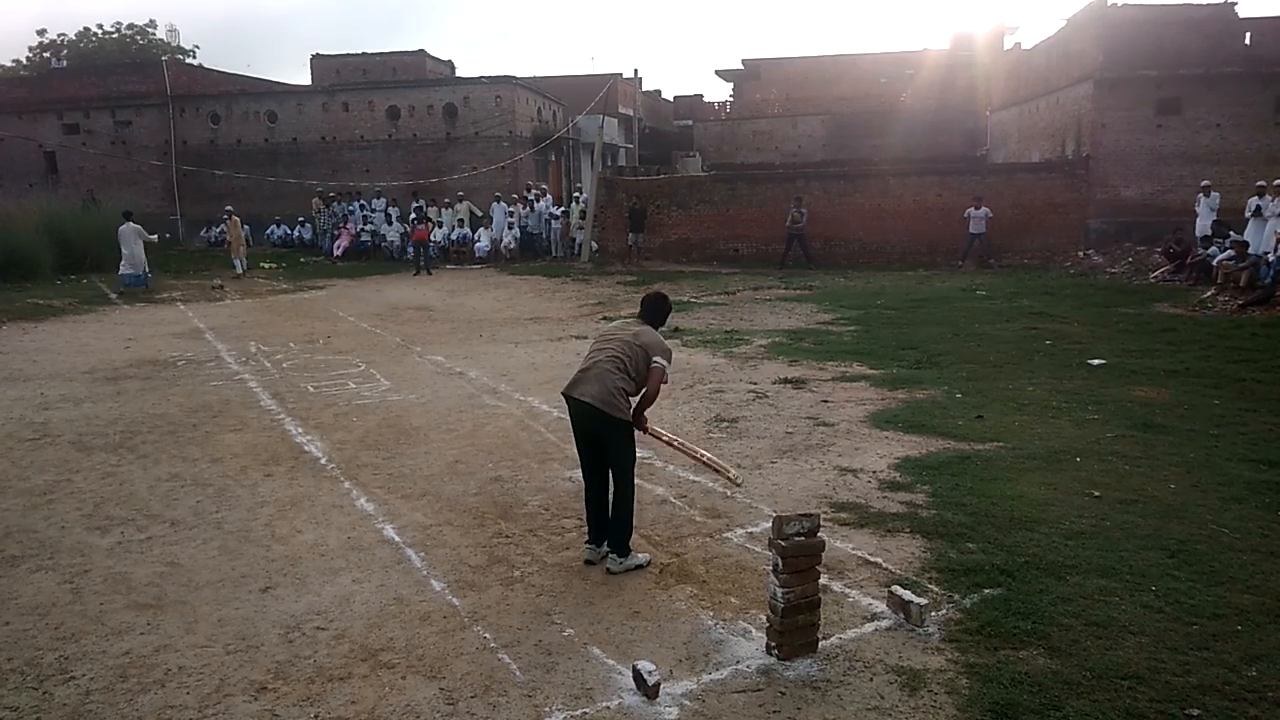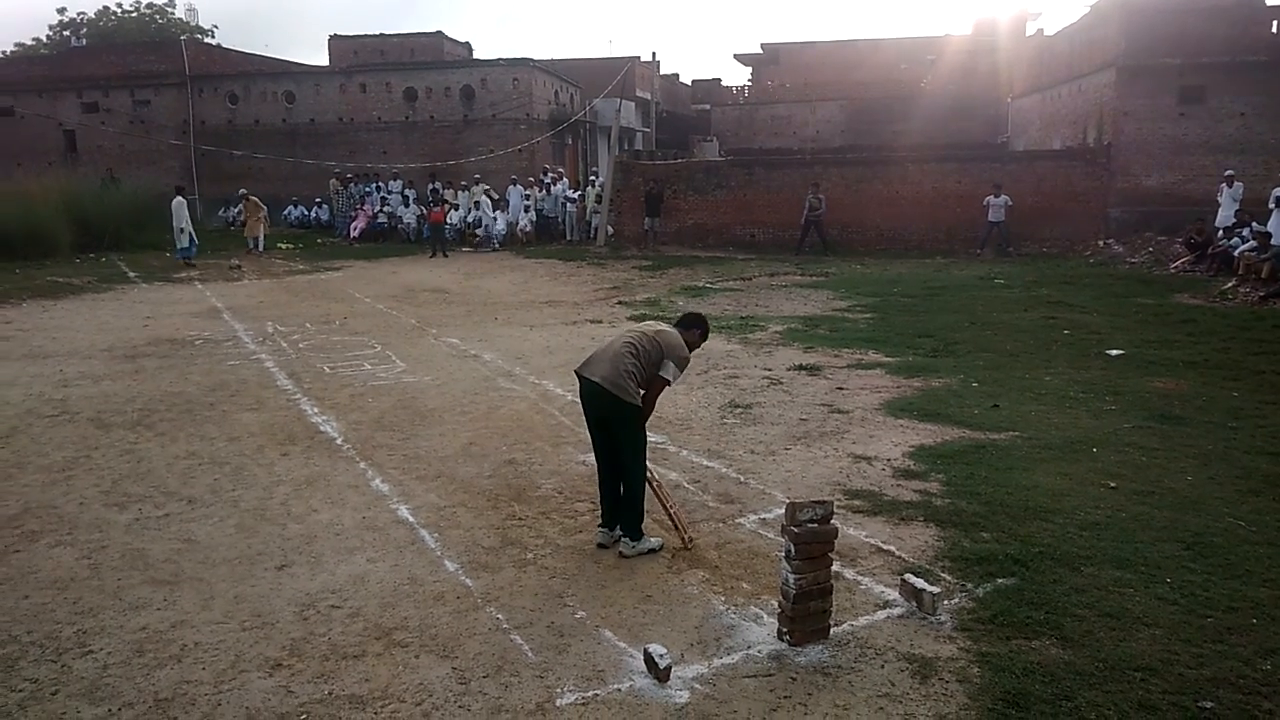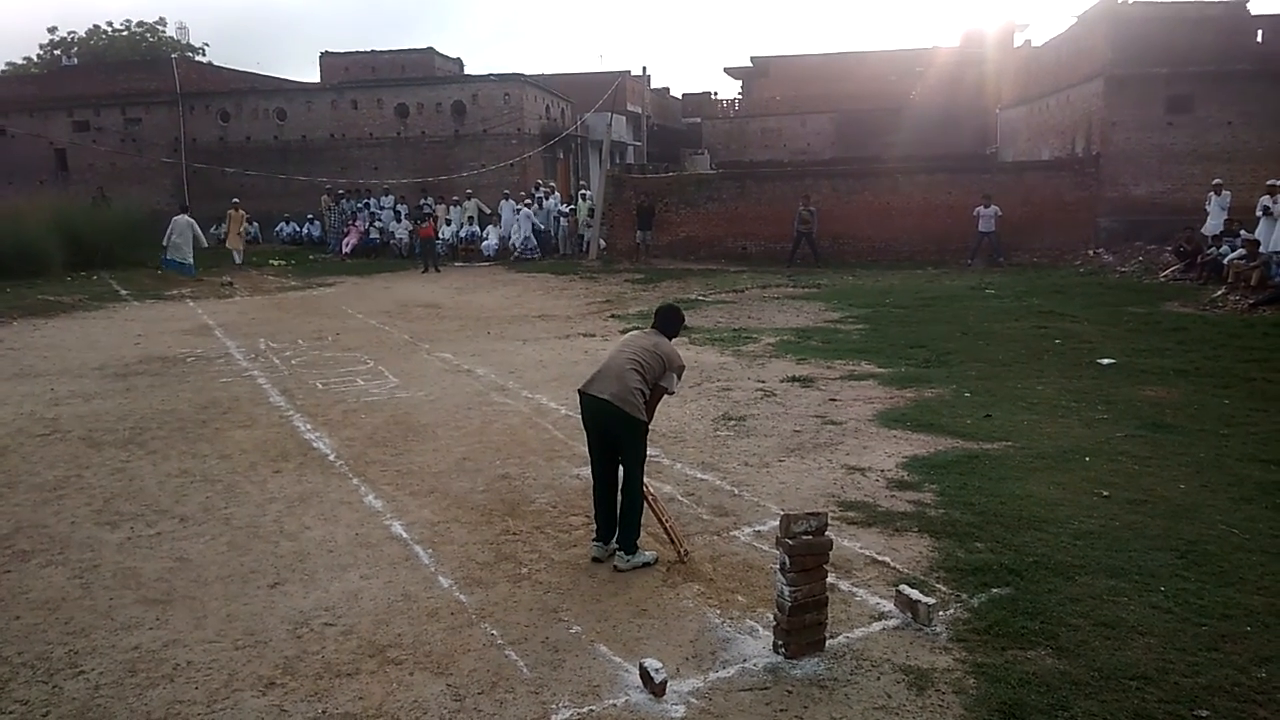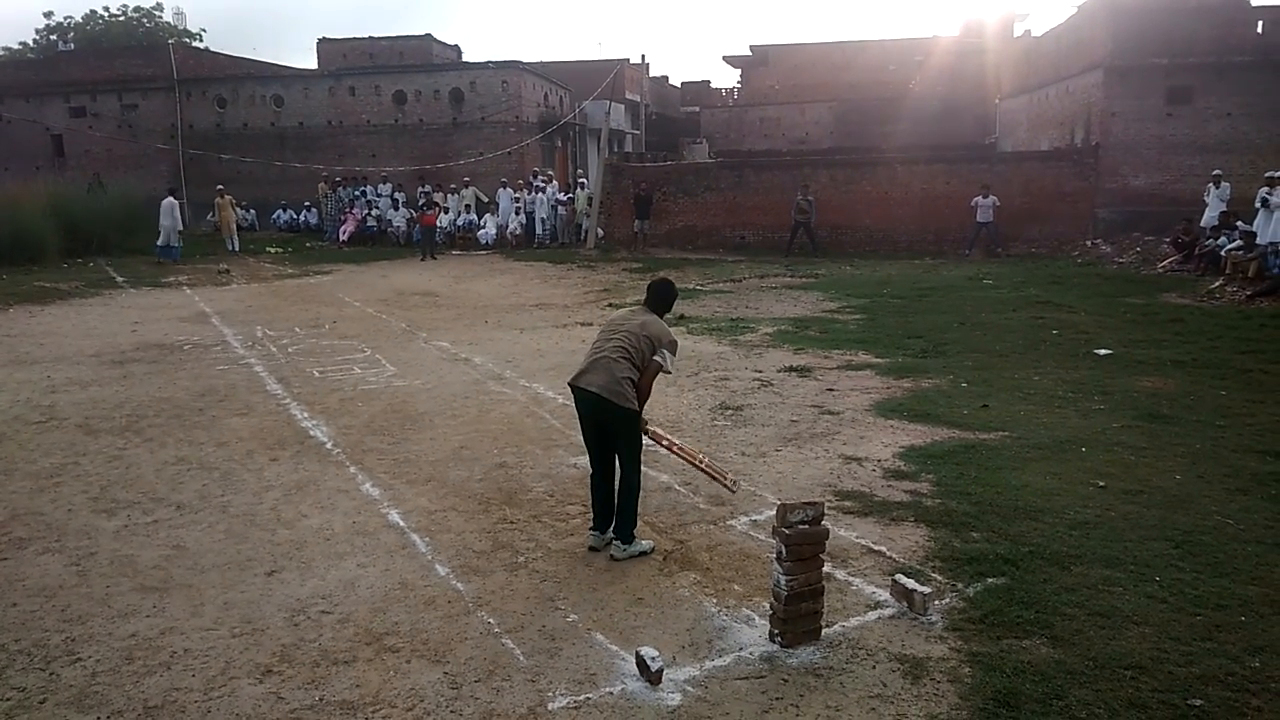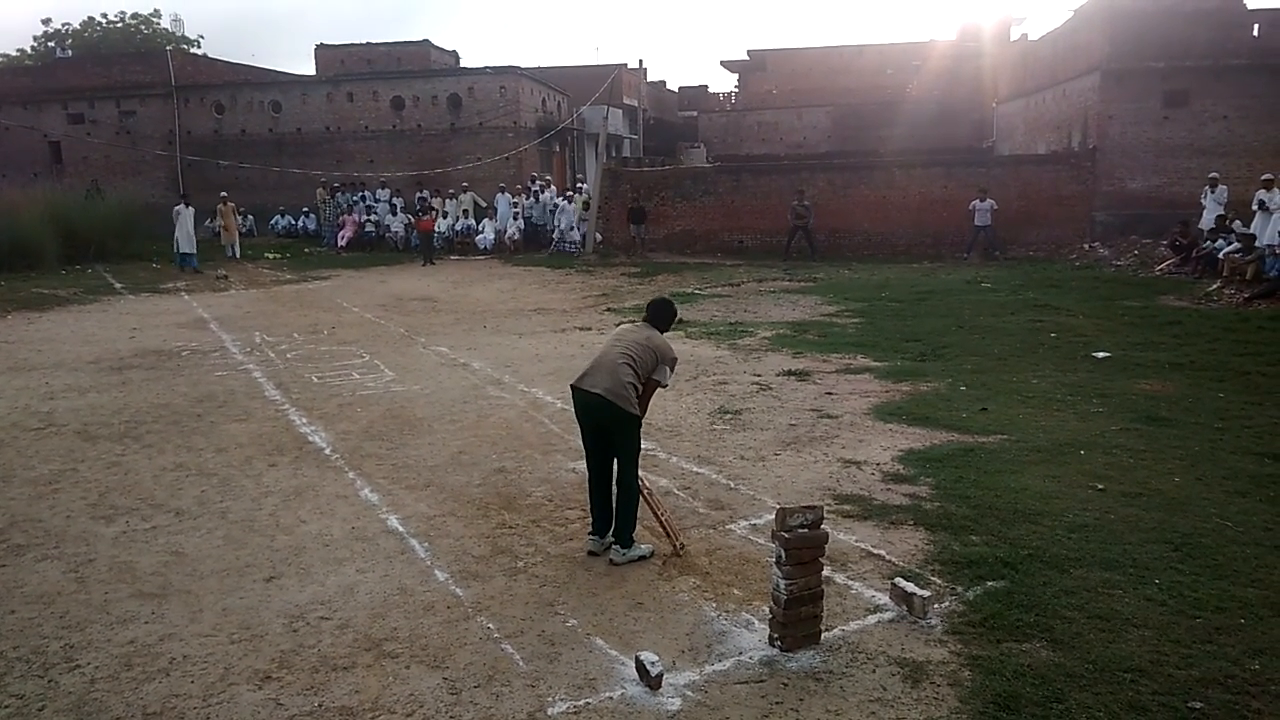
dt=1s
person 1, frame 1
left shoulder: (614, 327)
right shoulder: (659, 347)
right elbow: (651, 390)
left wrist: (630, 413)
right wrist: (638, 415)
left hip: (576, 398)
right hip: (608, 408)
left knee: (594, 480)
right knee: (623, 484)
left ankle: (595, 544)
right ankle: (619, 554)
person 1, frame 2
left shoulder: (651, 327)
right shoulder: (680, 351)
right elbow: (650, 395)
left wrist: (633, 428)
right wrist: (636, 428)
left hip: (588, 380)
right hip: (617, 390)
left knee: (607, 463)
right knee: (633, 468)
left ankle: (607, 528)
right ankle: (632, 538)
person 1, frame 3
left shoulder: (631, 336)
right shoulder: (674, 359)
right elbow: (651, 404)
right wrist: (639, 432)
left hip: (590, 397)
right hip: (624, 407)
left knee: (602, 476)
right knee: (632, 482)
left ankle: (602, 543)
right ankle: (627, 553)
person 1, frame 4
left shoulder: (618, 316)
right shoulder: (665, 337)
right elbow: (644, 384)
right wrist: (636, 416)
left hip: (582, 388)
right hip: (616, 397)
left knee: (600, 467)
right knee: (629, 472)
left ankle: (599, 532)
right ankle: (623, 542)
person 1, frame 5
left shoulder: (623, 329)
right shoulder: (666, 352)
right elbow: (644, 398)
right wrist: (632, 425)
left hip: (583, 392)
right hip: (617, 401)
left knee: (597, 471)
right knee: (627, 477)
left ankle: (598, 537)
right ankle: (623, 546)
